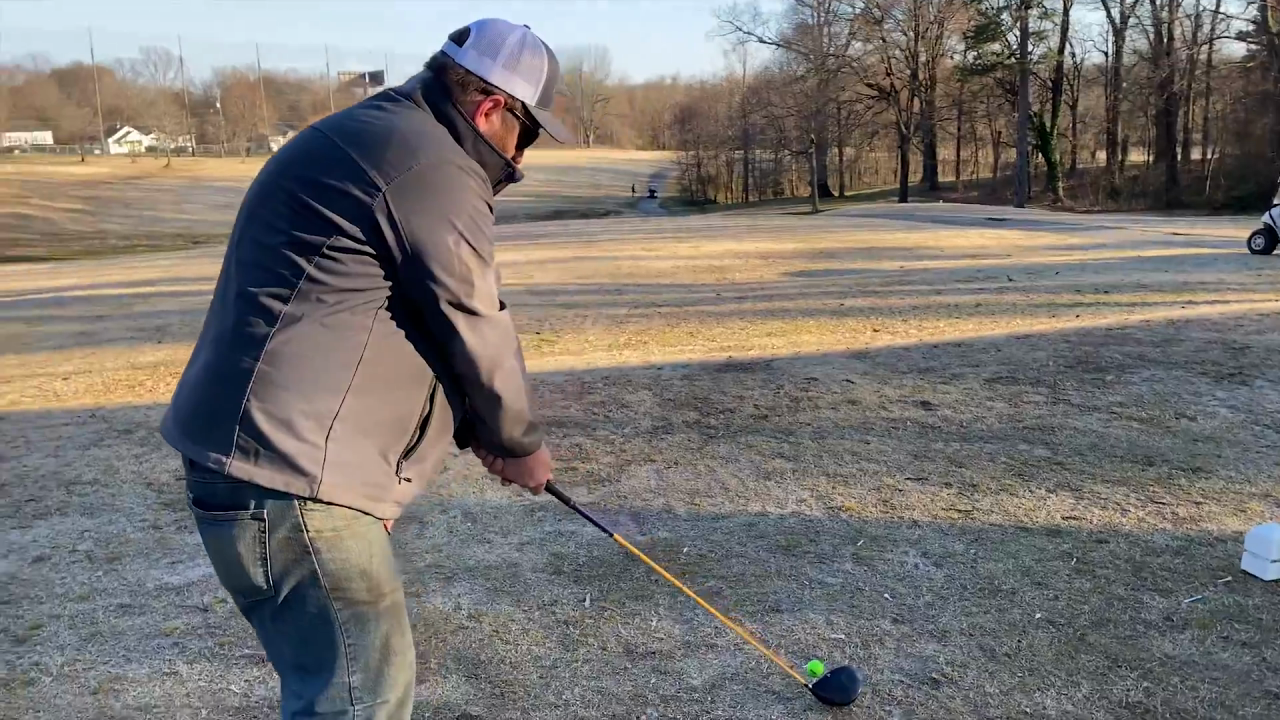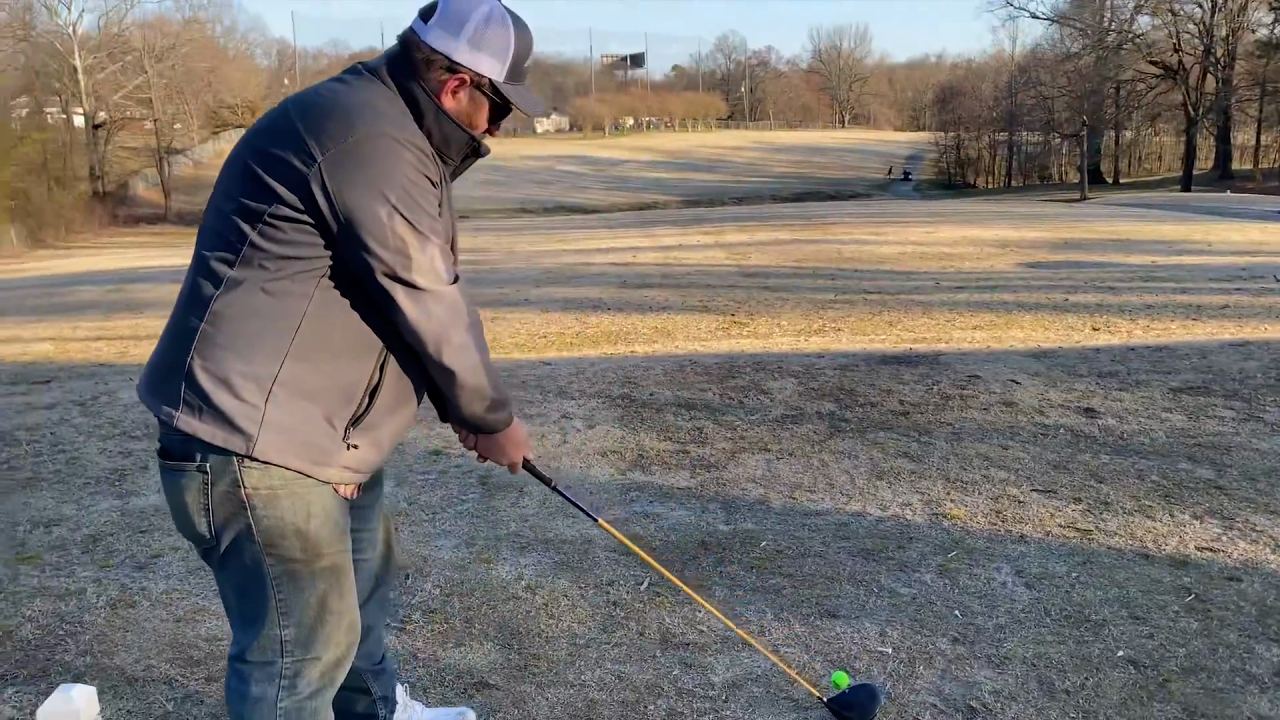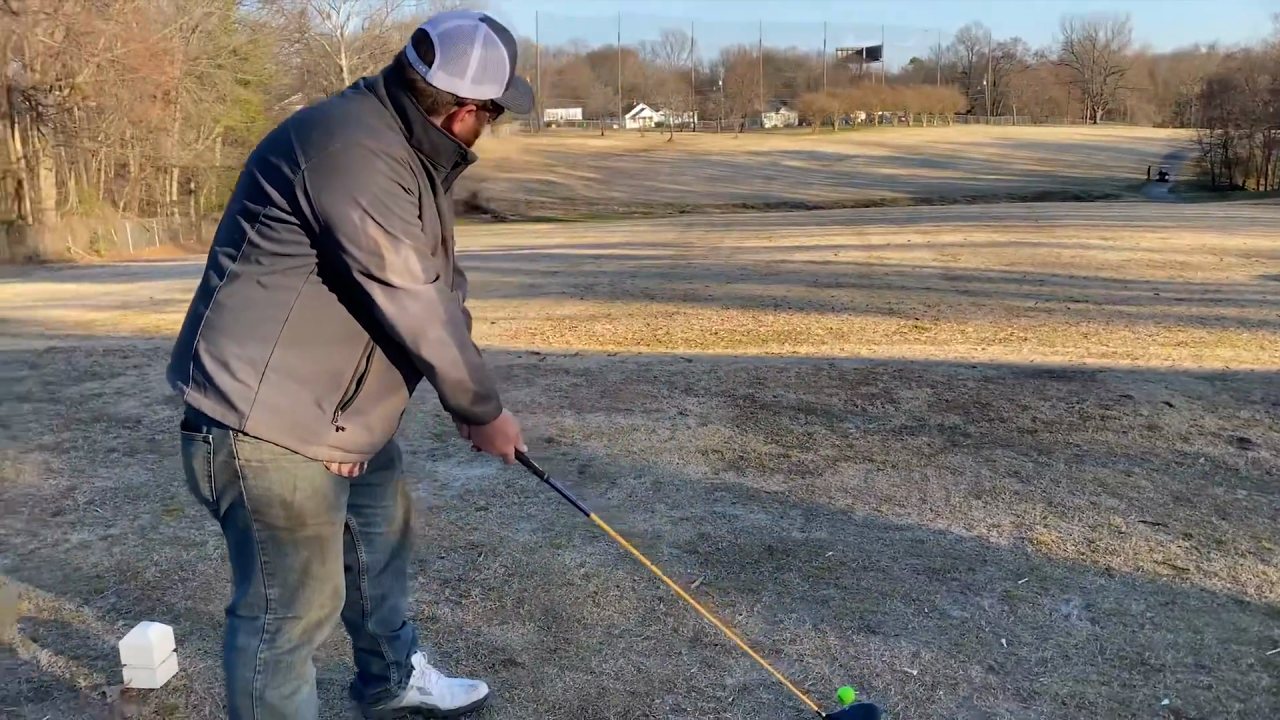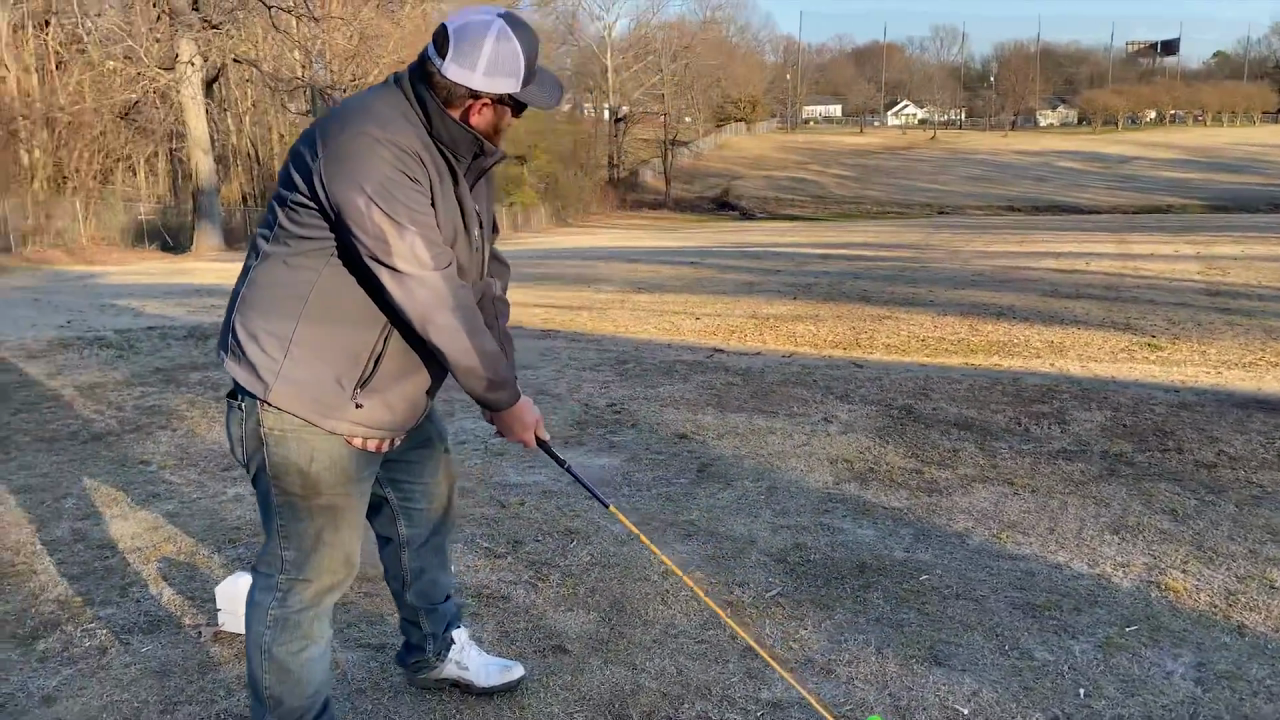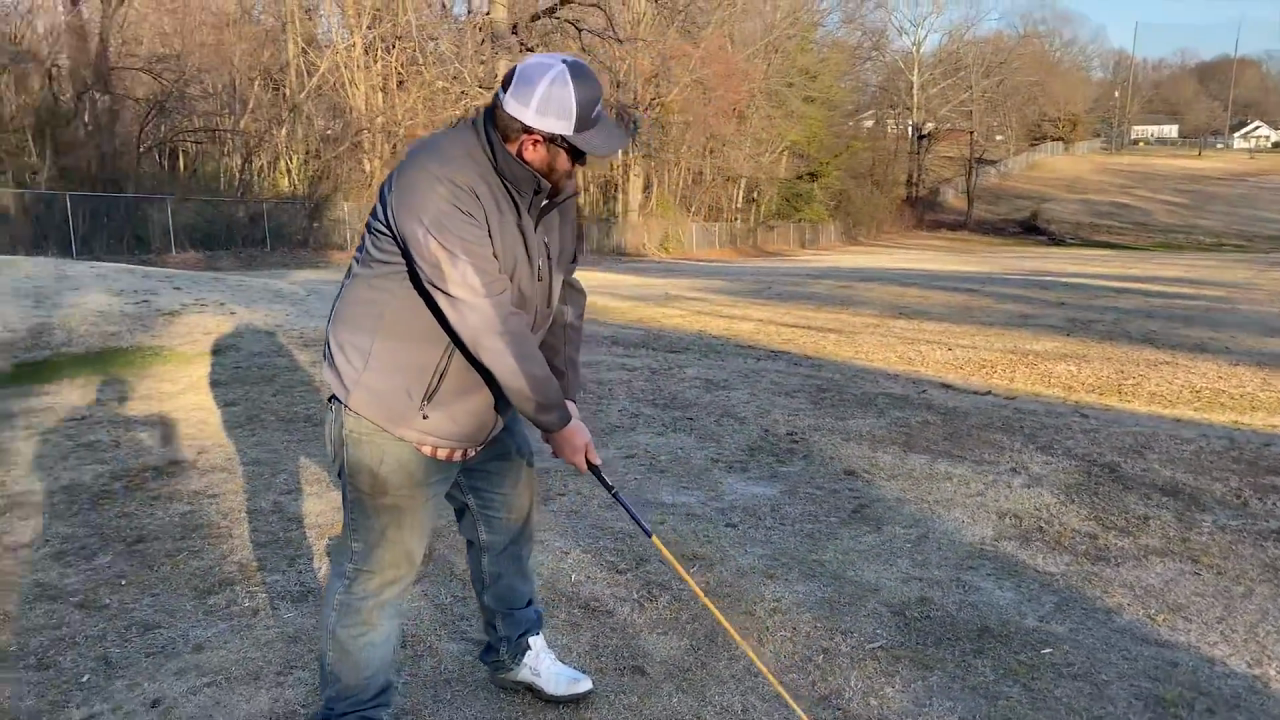
dt=1s
person 1, frame 1
right shoulder: (433, 168)
right elbow: (474, 330)
left wrist: (477, 431)
right wrist: (520, 441)
left hip: (275, 453)
right hip: (290, 475)
person 1, frame 2
left shoulder: (380, 123)
right shoulder: (373, 141)
left elbow: (418, 298)
right elbow: (428, 307)
left wrist: (460, 407)
right wrist: (492, 418)
left hip: (311, 423)
right hip: (255, 440)
left knee: (360, 578)
right knee: (300, 649)
person 1, frame 3
left shoulder: (405, 145)
right shoulder: (353, 149)
left elbow: (440, 289)
right elbow: (412, 306)
left wrist: (471, 400)
right wrist: (484, 410)
left hip: (341, 409)
right hip: (269, 421)
left knee: (381, 541)
right knee: (288, 610)
person 1, frame 4
left shoulder: (458, 146)
right shoulder: (369, 143)
left elbow: (482, 271)
right elbow: (429, 297)
left wrist: (501, 377)
right wrist: (503, 396)
left hip: (393, 392)
right hip: (310, 401)
left knee: (423, 516)
right knee: (308, 574)
left ankle: (435, 649)
person 1, frame 5
right shoulder: (439, 181)
left elbow: (561, 294)
right elbow: (490, 324)
left wrist: (565, 395)
right wrist: (556, 421)
left hip: (487, 406)
right hip: (399, 413)
left knee: (508, 523)
right knee: (380, 567)
left ankle: (516, 650)
